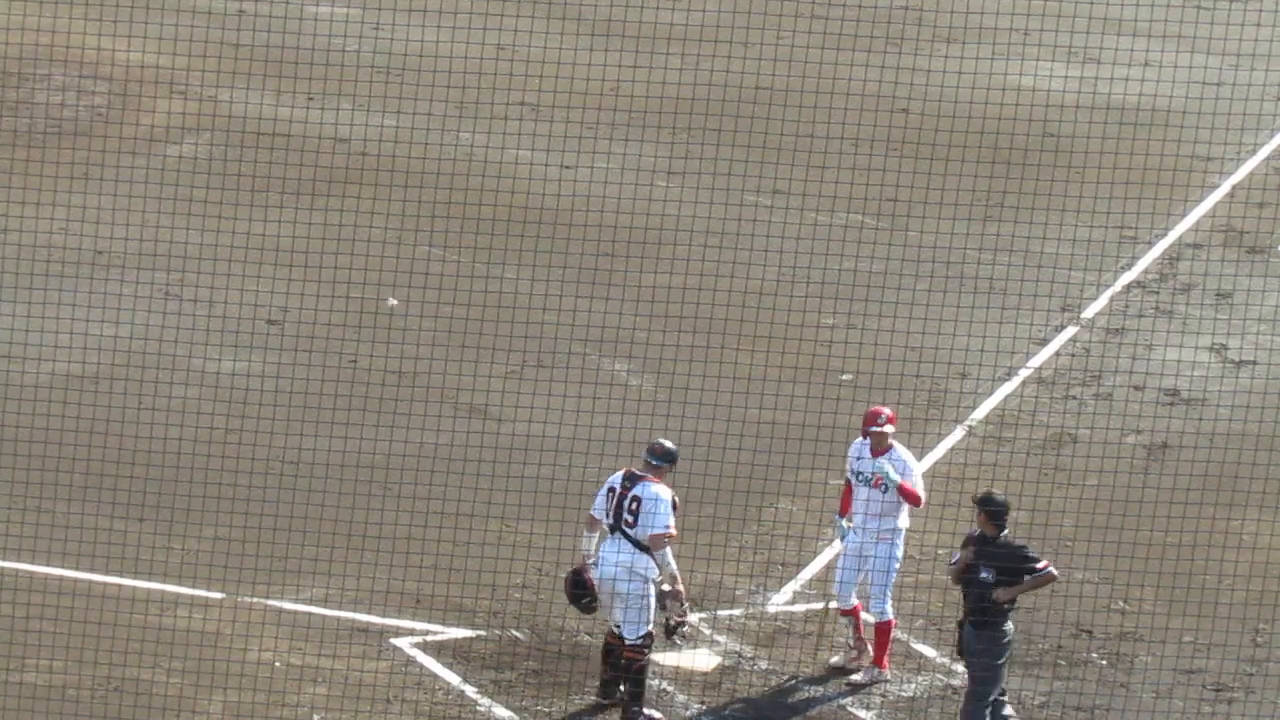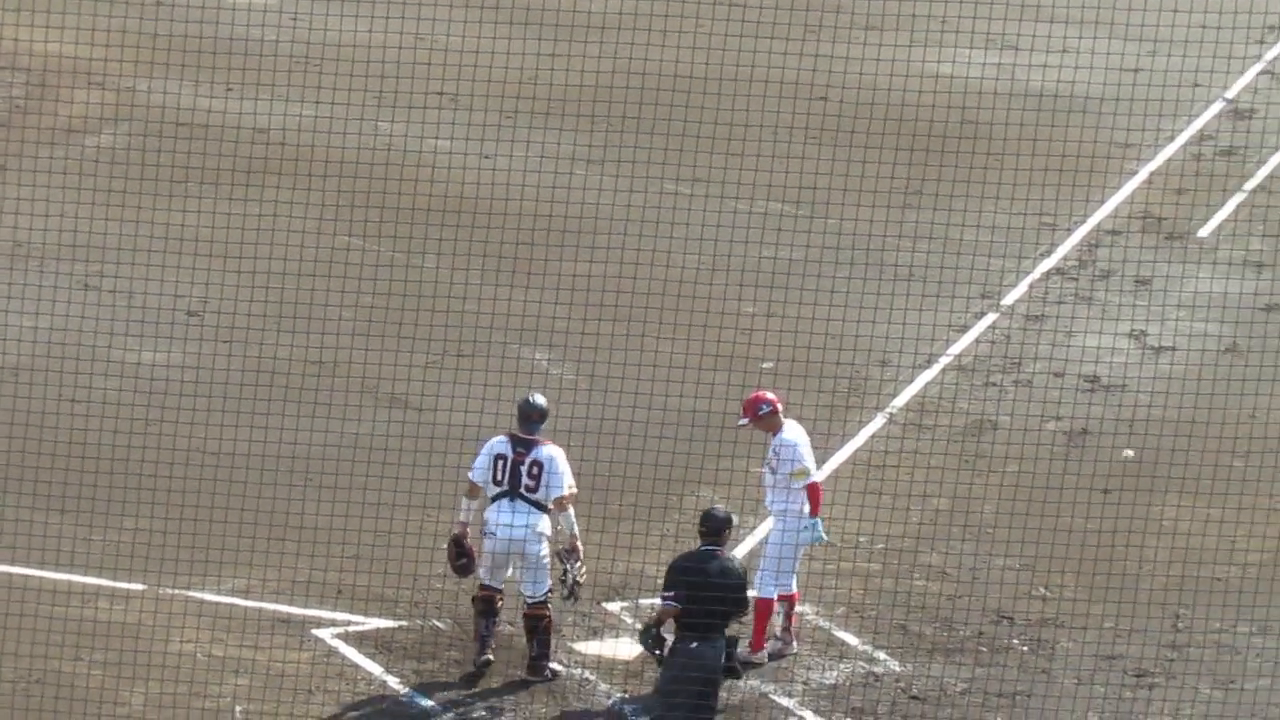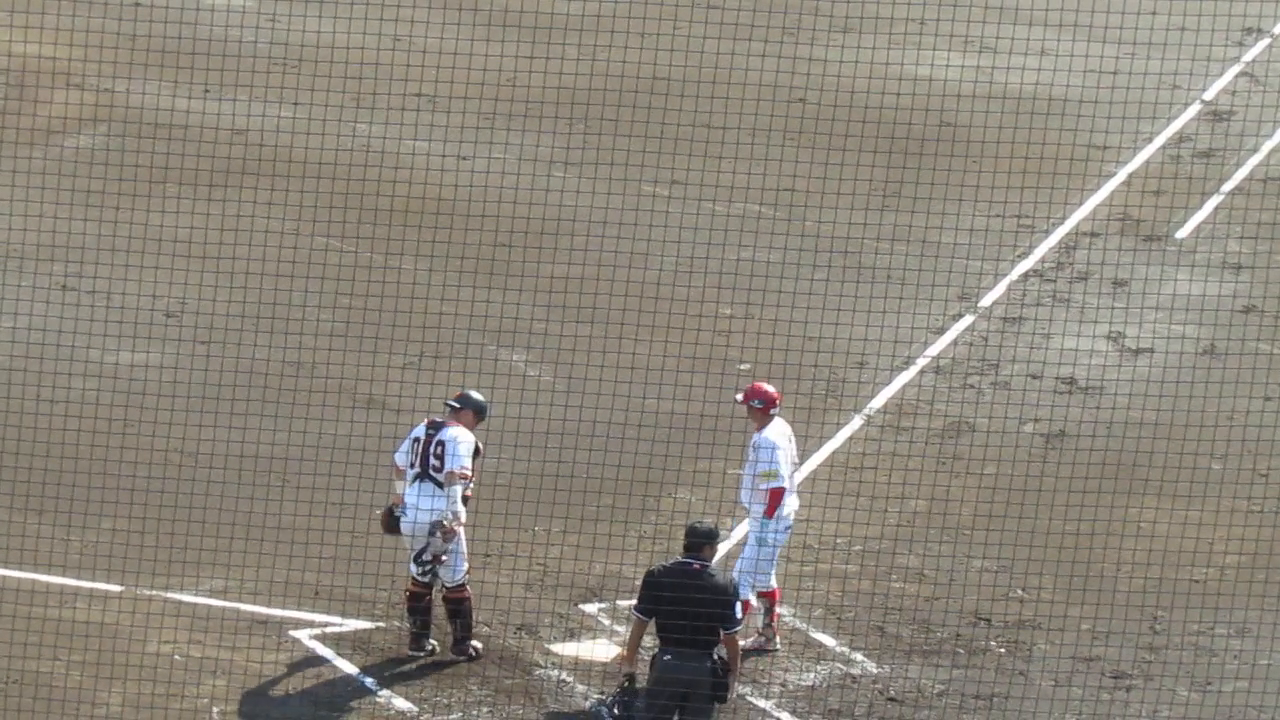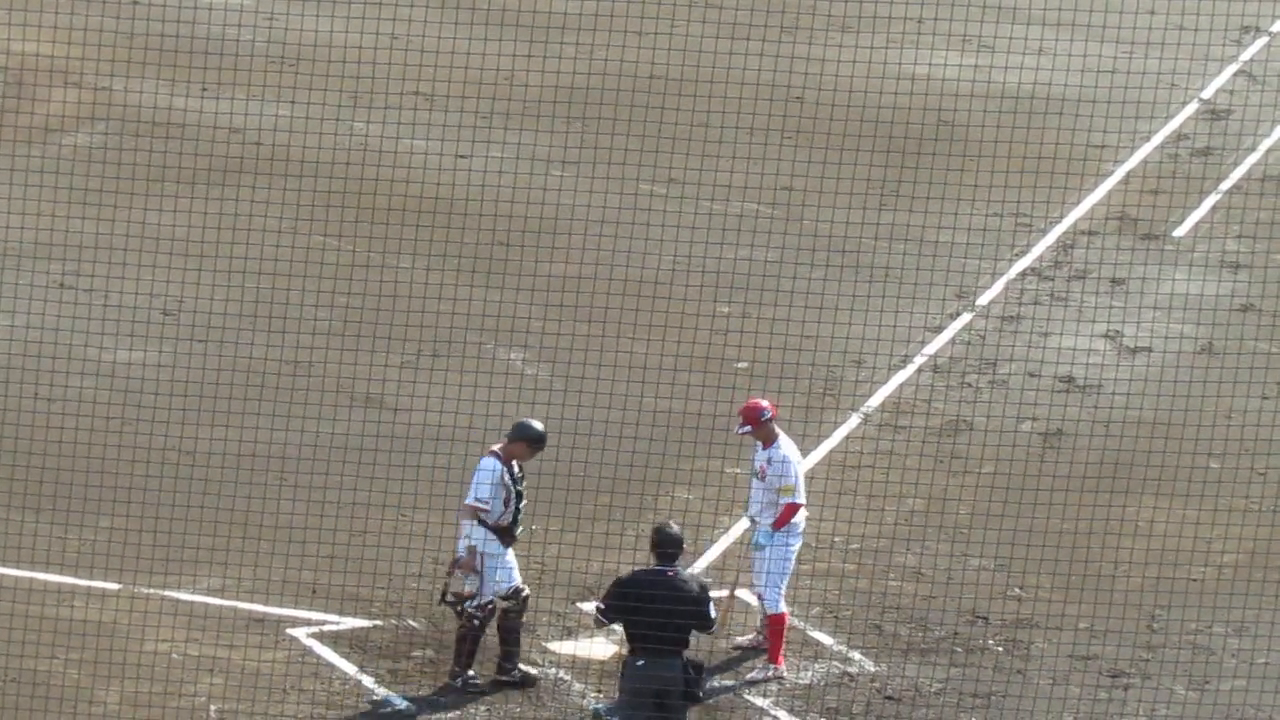
dt=1s
person 1, frame 1
left shoulder: (616, 478)
right shoulder: (659, 493)
left elbow: (593, 521)
right elbow: (658, 543)
left wrist: (586, 556)
right wrist: (675, 581)
left hip: (604, 567)
right hip: (634, 573)
left knee: (620, 630)
right knee: (638, 639)
left ankle: (609, 689)
person 1, frame 2
left shoulder: (495, 445)
right shoulder: (553, 454)
left elbow: (474, 488)
right elbow: (561, 501)
left wrist: (463, 523)
right wrist: (574, 537)
left hip: (497, 531)
right hip: (533, 535)
left knee: (489, 589)
right knee: (538, 600)
left ankle: (483, 648)
right ankle: (538, 665)
person 1, frame 3
left shoulder: (421, 429)
right shoulder: (462, 436)
left elbow: (401, 465)
right elbow: (454, 479)
left wrist: (401, 495)
right wrist: (454, 518)
left hip: (411, 514)
right hip: (441, 517)
left knee: (420, 577)
right knee: (456, 581)
left ankle: (419, 640)
right ankle: (462, 644)
person 1, frame 4
left shoulder: (511, 462)
right shoulder: (492, 466)
right elbow: (472, 510)
right wrist: (470, 551)
left hip: (500, 543)
right hip: (484, 544)
left knee: (517, 598)
right knee: (480, 608)
left ankle: (508, 665)
right ankle: (460, 671)
person 2, frame 1
left shoulder: (904, 461)
right shoulder: (857, 448)
left elbow: (918, 500)
left wrist: (895, 480)
right wrist: (841, 518)
left hip: (887, 539)
right hip: (857, 532)
left knee: (879, 603)
right knee: (843, 592)
left ankle: (879, 667)
right ankle: (857, 650)
person 2, frame 2
left shoulder: (789, 440)
right shoulder: (785, 431)
left elbow: (812, 482)
left wrist: (815, 520)
left hip: (793, 520)
right hip: (788, 517)
left knee: (766, 581)
right knee: (784, 580)
left ankle: (756, 649)
right ankle: (785, 639)
person 2, frame 3
left shoulder: (768, 440)
right shoulder: (780, 427)
left elbow: (778, 486)
right elbow: (790, 465)
left wrist: (765, 523)
left hip: (770, 518)
right hip: (771, 515)
left knee: (743, 577)
right knee: (764, 574)
right ankle: (768, 635)
person 2, frame 4
left shoulder: (786, 456)
right shoulder: (763, 445)
left elbow: (795, 503)
left wrist: (771, 531)
right wrist: (755, 513)
left hip: (782, 532)
right hip: (764, 526)
left knee: (772, 593)
right knee: (761, 583)
left ankle: (775, 663)
right ankle: (766, 634)
person 3, frame 1
left shoulder: (1011, 549)
right shoulder: (972, 541)
left elbow: (1051, 575)
right elbow: (956, 578)
left wrist: (1011, 591)
right wrist: (960, 562)
left hip: (994, 633)
right hip: (972, 628)
right knee: (992, 698)
person 3, frame 2
left shoulder: (685, 563)
right shoulder: (736, 568)
left elbow: (669, 608)
right elbow: (742, 611)
left wrist: (655, 620)
left hip: (688, 649)
right hip: (718, 649)
person 3, frame 3
left shoulder: (658, 576)
right shoulder: (724, 585)
left elbow: (641, 623)
right elbow: (730, 636)
left wrist: (629, 661)
right wrist: (732, 673)
left hip: (667, 662)
right hip: (702, 667)
person 3, frame 4
left shoulder: (629, 583)
right shoulder: (695, 587)
left elbow: (600, 620)
right elbow: (709, 628)
left hip: (639, 668)
right hip: (676, 669)
